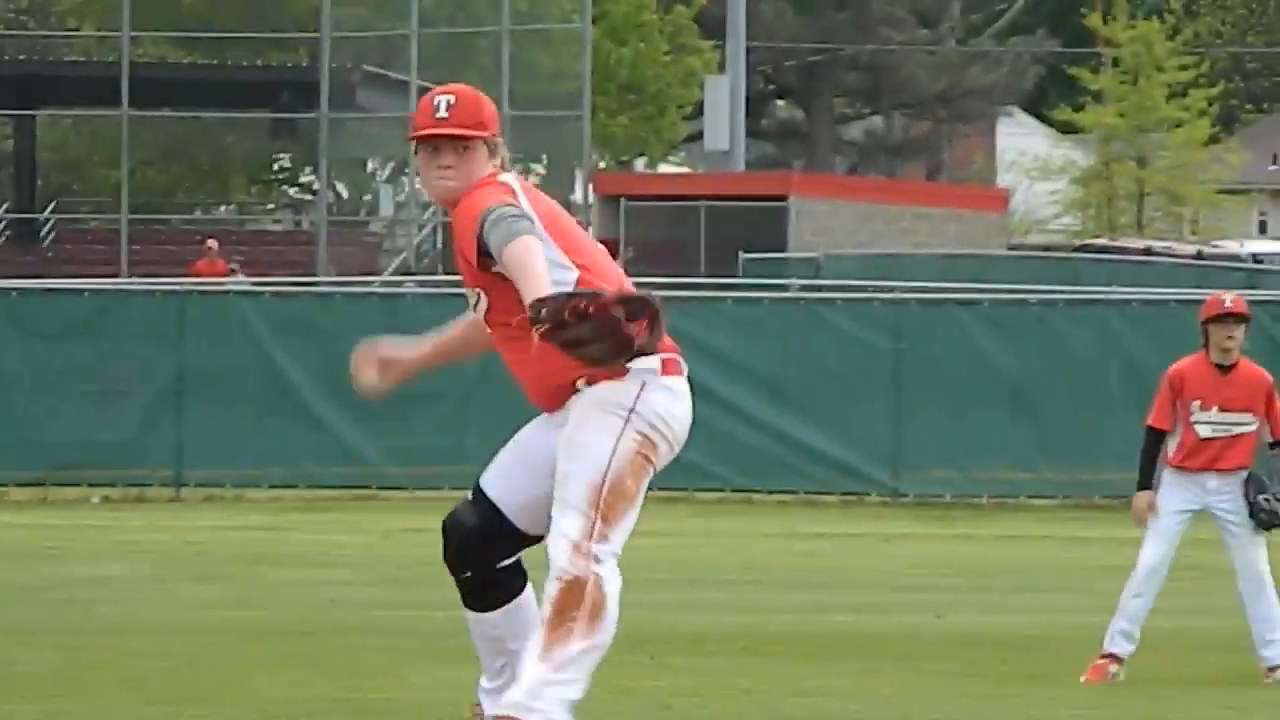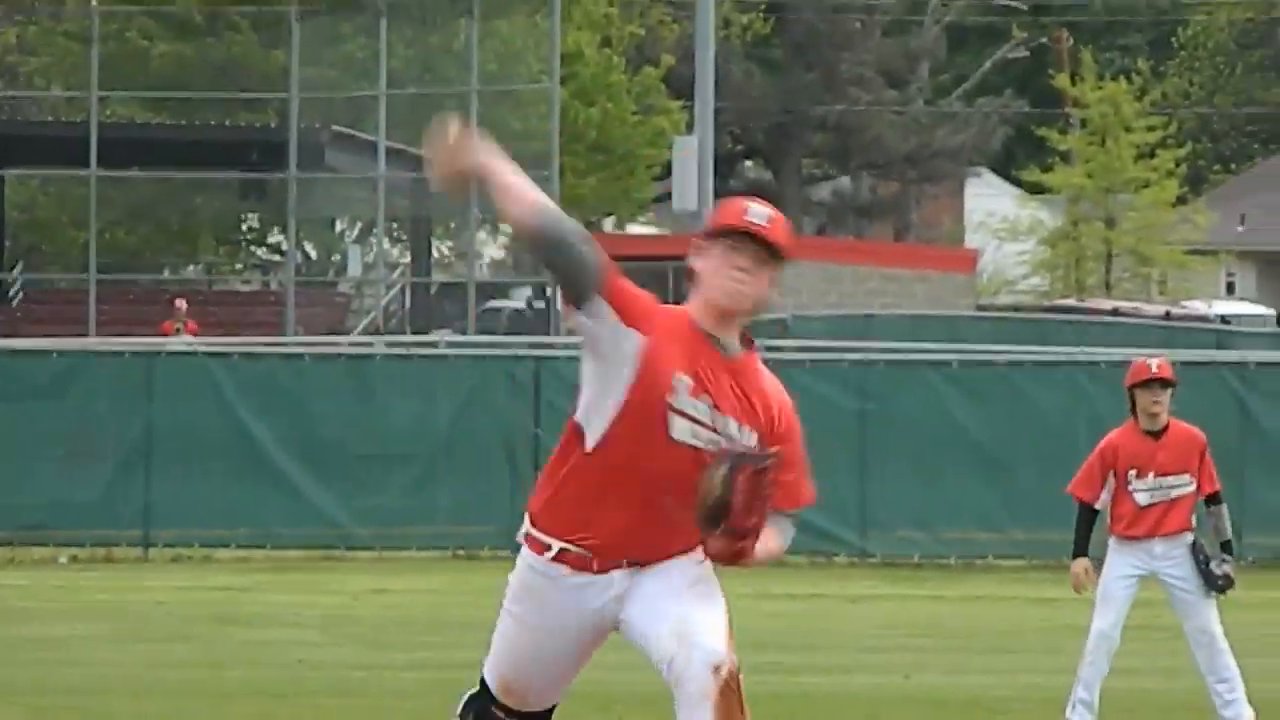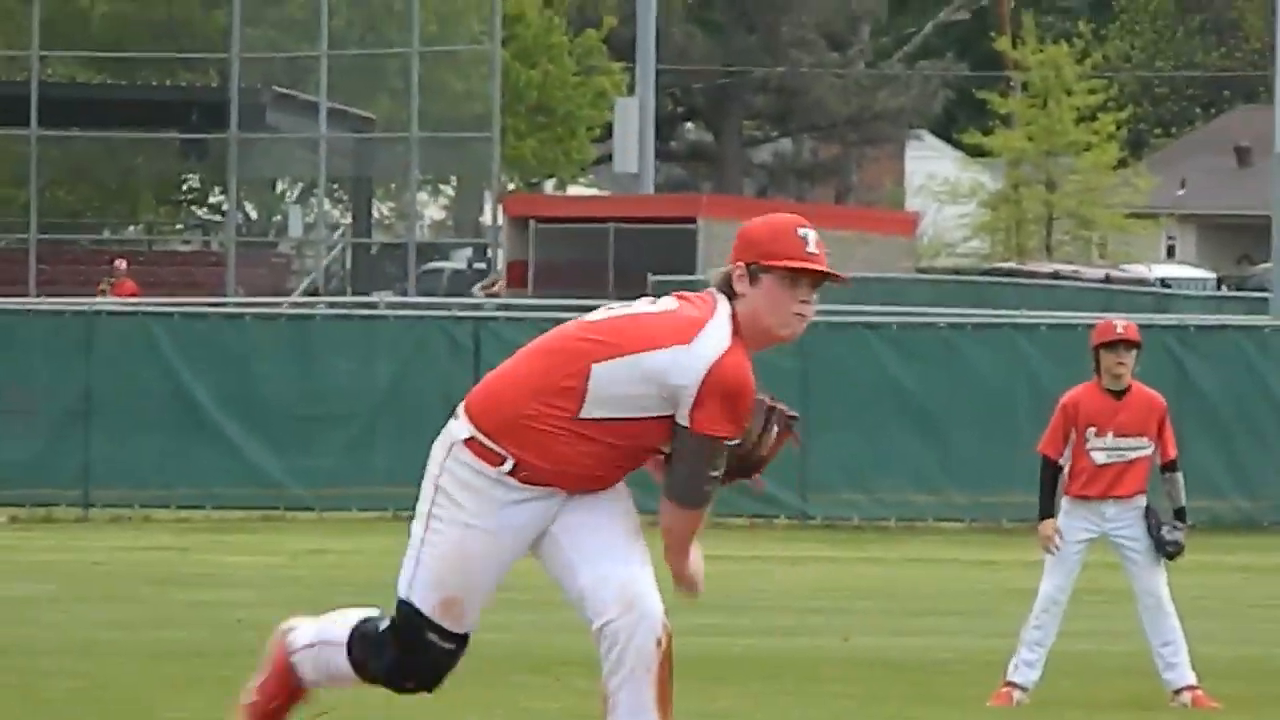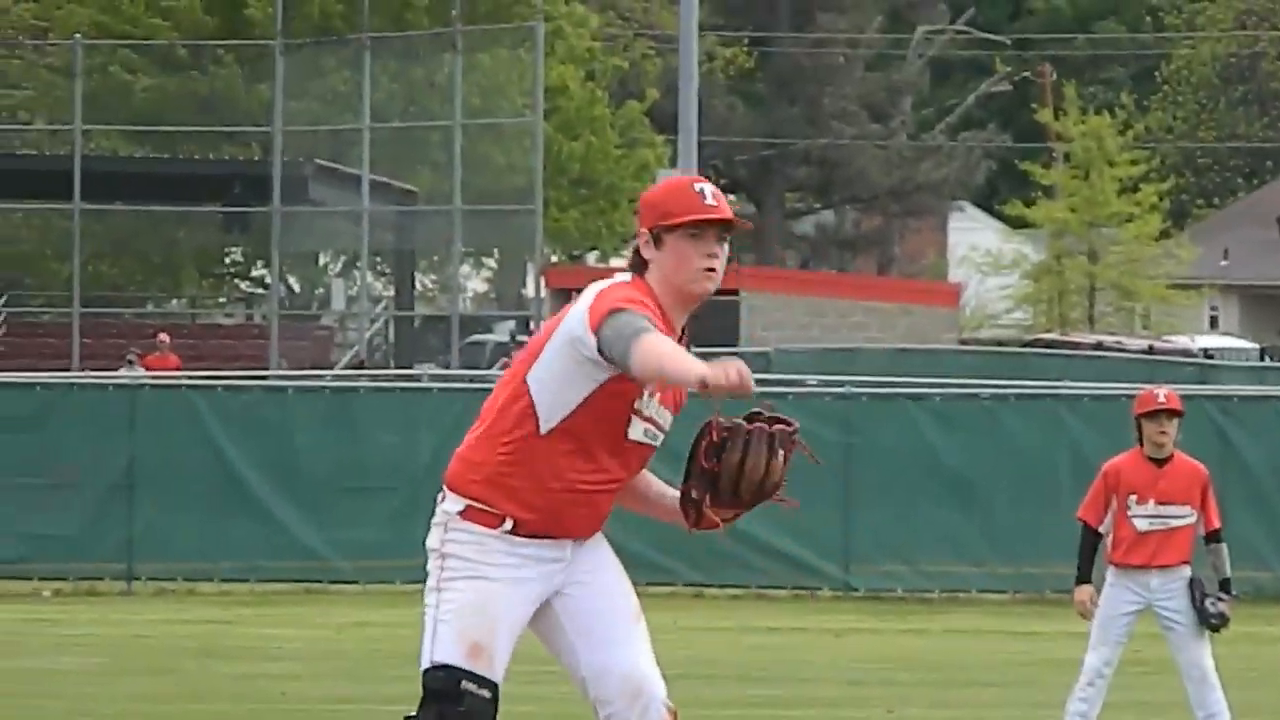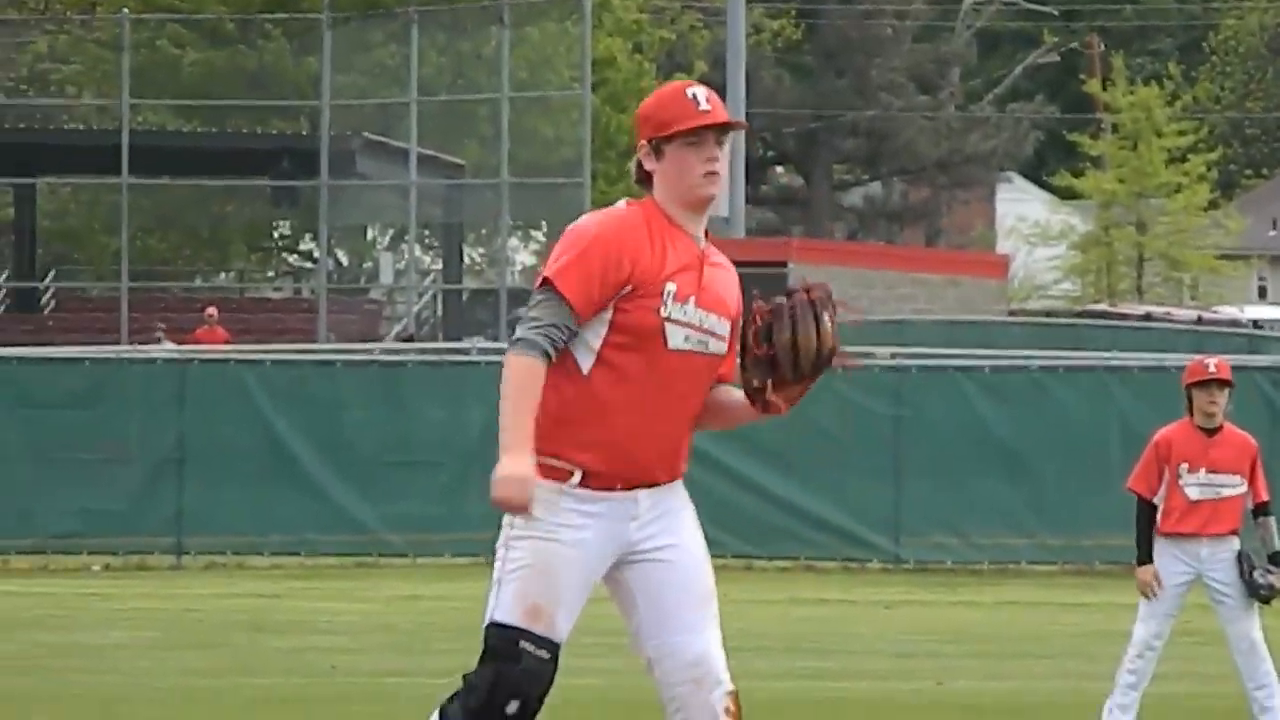
dt=0.4s
person 1, frame 1
left shoulder: (489, 199)
right shoulder: (480, 222)
left elbow: (515, 236)
right elbow: (492, 318)
left wrist: (540, 297)
right wrist: (415, 357)
left hip: (629, 393)
right hip: (575, 409)
left knee: (578, 554)
right knee: (475, 539)
person 1, frame 2
left shoulder: (770, 402)
right shoulder: (633, 317)
left elbow: (777, 520)
right elbow: (554, 239)
left wrist: (753, 546)
left hip: (669, 572)
right hip: (563, 564)
person 1, frame 3
left shoulder: (697, 318)
right shoulder: (723, 367)
right elbow: (687, 491)
left wrist: (707, 456)
right wrist: (680, 558)
right hip: (494, 470)
left knee: (639, 620)
right knee: (418, 654)
right ankle: (301, 653)
person 1, frame 4
left shoulder: (675, 351)
right shoulder: (615, 302)
right elbow: (640, 352)
left wrist: (685, 509)
right wrist: (704, 374)
left hip: (578, 547)
right hip: (487, 538)
person 1, frame 5
left shoulder: (723, 275)
right shoulder: (608, 237)
right elbow: (533, 344)
left wrist: (759, 401)
right wrist: (515, 455)
left hip: (663, 504)
right hip: (568, 499)
person 2, frame 1
right shoulder: (1179, 374)
right elbow: (1155, 431)
right wrist: (1143, 486)
left hip: (1232, 485)
right hip: (1179, 482)
right knee: (1150, 566)
right ankle: (1112, 654)
person 2, frame 2
left shoulder: (1193, 439)
right shoulder: (1114, 444)
left elbow: (1212, 496)
right elbow: (1088, 498)
left wrist: (1225, 550)
right wrist: (1080, 556)
left hip: (1179, 549)
right hip: (1126, 551)
left knee: (1208, 632)
right knee: (1102, 632)
person 2, frame 3
left shoulder: (1154, 404)
right shoulder: (1074, 402)
left elbow: (1169, 462)
right elbow: (1051, 460)
left wrist: (1180, 516)
right wrist: (1046, 516)
left hip: (1131, 511)
right hip: (1079, 510)
left knee: (1156, 597)
right knee: (1051, 595)
left ankle: (1184, 685)
right ankle: (1017, 682)
person 2, frame 4
left shoulder: (1196, 473)
right shoulder: (1115, 471)
left elbow: (1213, 532)
right elbow: (1092, 527)
left wrist: (1224, 587)
right wrist: (1083, 581)
left hip: (1176, 581)
right hip: (1124, 580)
left knee: (1200, 668)
right knee: (1097, 666)
person 2, frame 5
left shoulder: (1246, 445)
right shoulder: (1167, 440)
right elbow: (1146, 502)
right wrist: (1144, 561)
left hip: (1225, 551)
right hip: (1172, 552)
left knee: (1249, 639)
right knee: (1146, 640)
